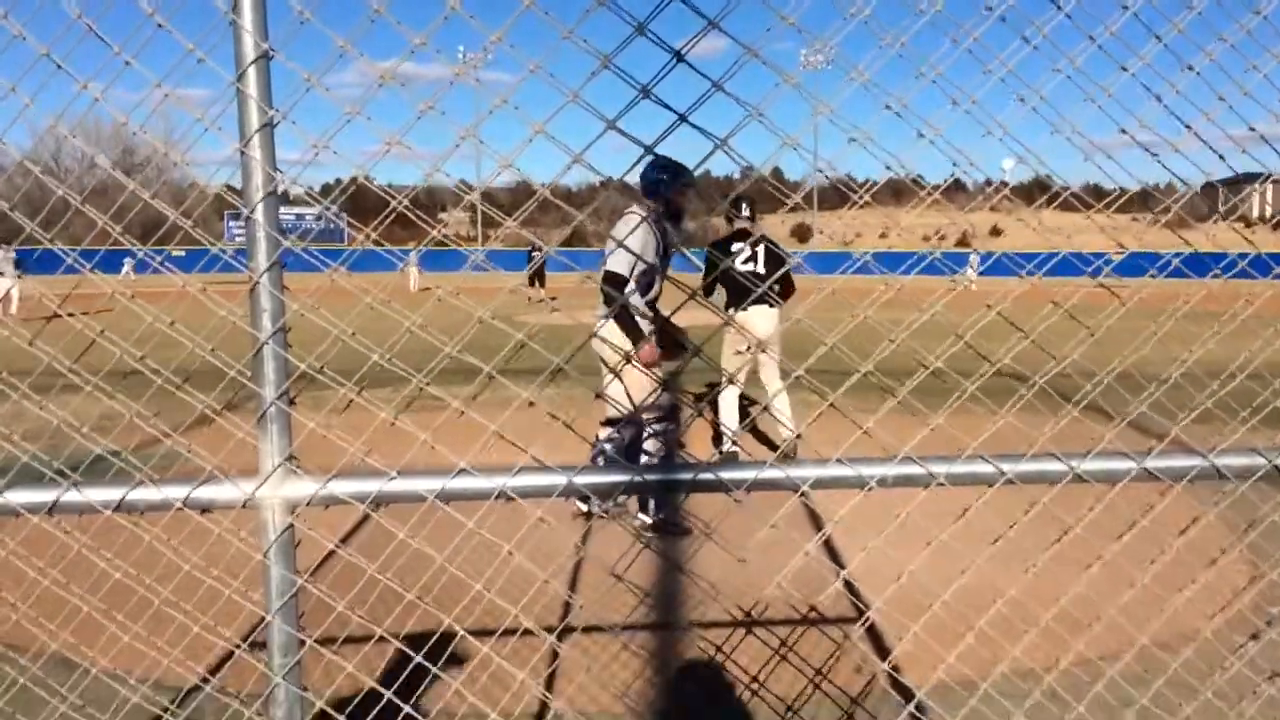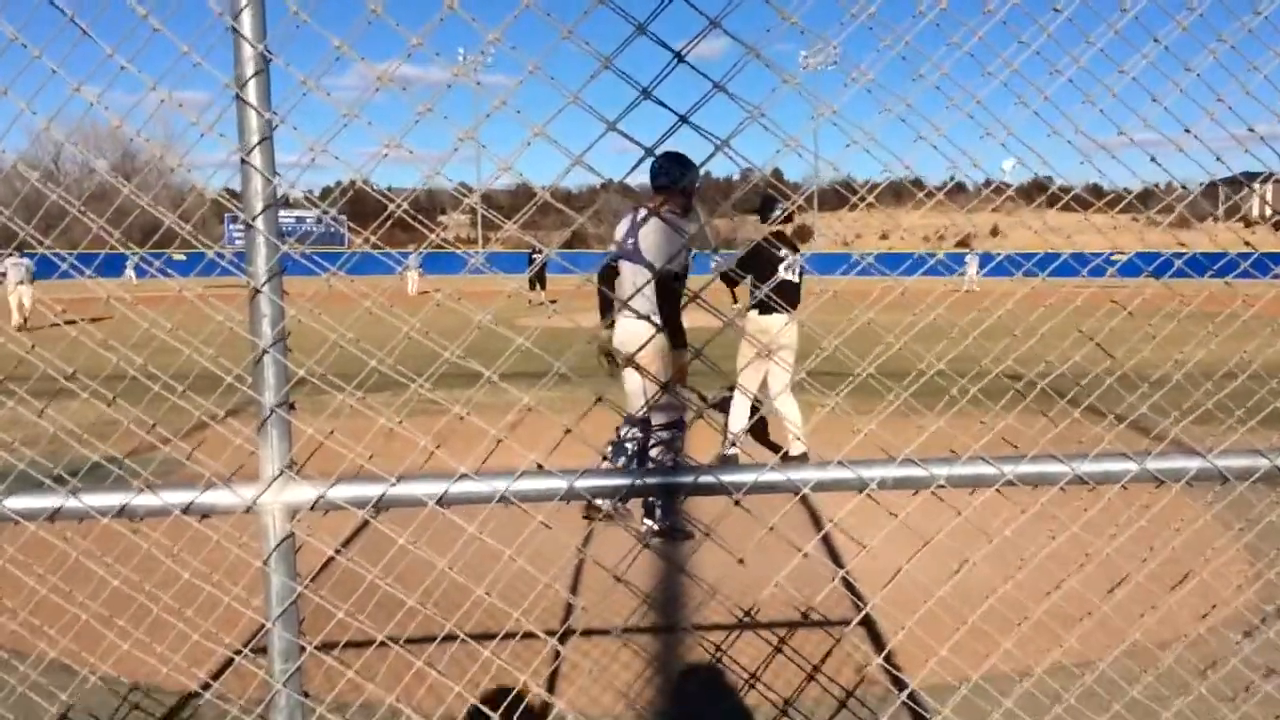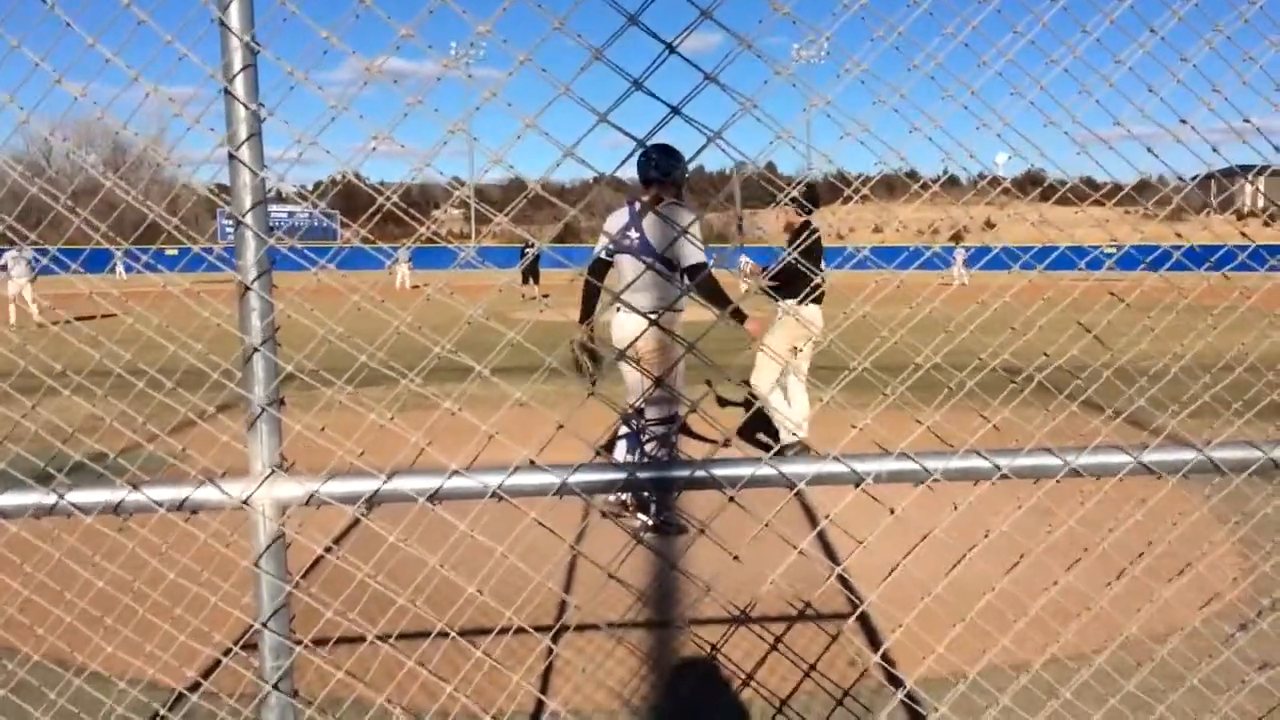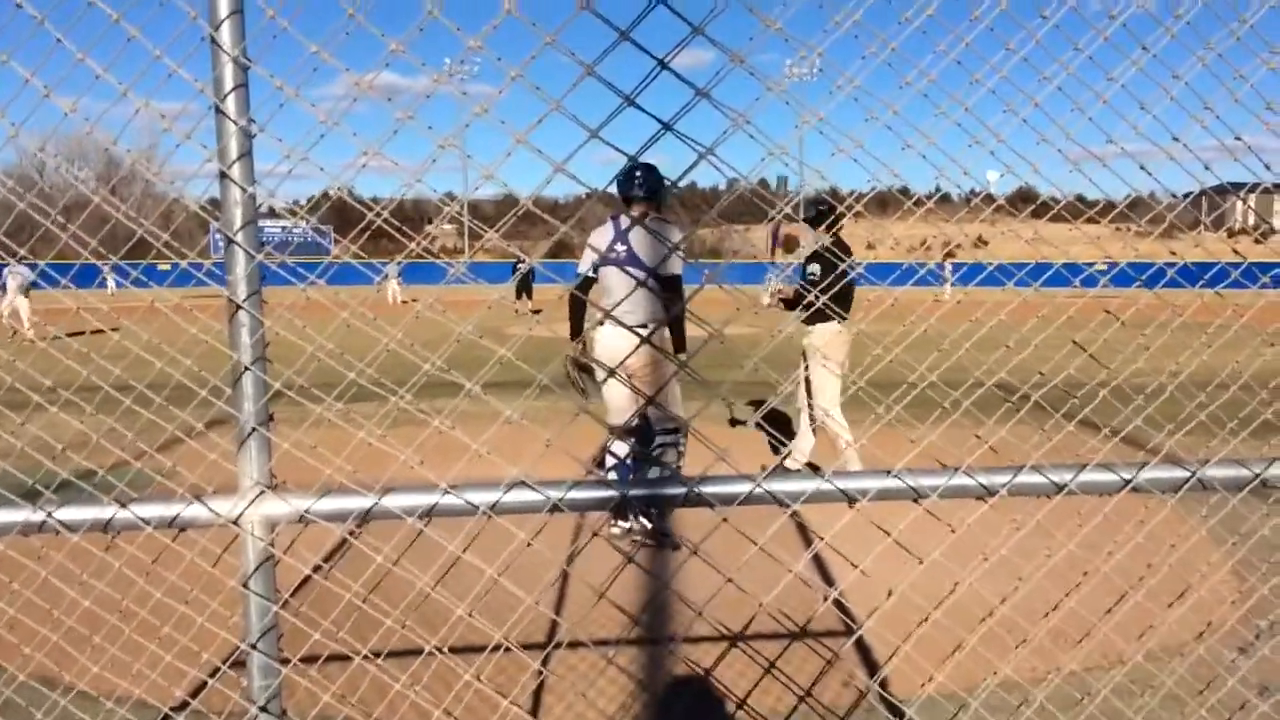
dt=0.4s
person 1, frame 1
left shoulder: (654, 226)
right shoulder: (637, 226)
right elbow: (611, 289)
left wrist: (661, 325)
right wrist: (640, 341)
left hip: (621, 333)
right hip: (625, 334)
left knee: (620, 416)
right knee: (660, 415)
left ankle: (594, 496)
right ankle: (653, 509)
person 1, frame 2
left shoulder: (632, 219)
right shoulder: (675, 225)
left elbow: (605, 276)
right elbow: (667, 291)
left wrist: (607, 325)
right wrist: (678, 348)
left hip: (626, 327)
right hip: (653, 333)
left knee: (638, 417)
right knee: (667, 423)
left ankle: (606, 494)
right ankle: (659, 514)
person 1, frame 3
left shoulder: (619, 218)
right shoulder: (679, 217)
left elbow: (594, 275)
right elbow: (700, 279)
left wrist: (585, 324)
right wrist: (742, 318)
left hip: (623, 323)
right hip: (657, 328)
left knee: (637, 410)
right knee: (661, 418)
left ankle: (625, 489)
right ankle: (653, 509)
person 1, frame 4
left shoulder: (601, 234)
right shoulder: (666, 232)
left elbow: (578, 291)
right elbow: (672, 297)
left wrist: (576, 339)
right wrist: (680, 350)
left hip: (607, 340)
right hip: (648, 342)
left knee: (621, 430)
right knee: (669, 428)
left ankle: (622, 515)
right ankle: (649, 513)
person 2, frame 1
left shoulder: (719, 247)
right shoulder: (771, 246)
left elbow: (707, 290)
right elbow: (788, 288)
left wrist: (721, 276)
left hip: (741, 318)
right hip: (770, 317)
left knee: (730, 385)
right knee: (773, 381)
left ankle: (730, 447)
right ankle: (789, 437)
person 2, frame 2
left shoulder: (759, 245)
right shoulder: (794, 250)
left elbow: (731, 279)
left wrist: (722, 269)
left hip: (761, 322)
right hip: (788, 324)
left knee: (744, 389)
right knee: (781, 389)
left ankle: (731, 450)
right ankle: (797, 449)
person 2, frame 3
left shoulder: (802, 234)
right shoulder: (810, 234)
left elbow: (787, 272)
left wrist: (759, 273)
right wrist: (762, 285)
left hip: (795, 312)
right hip: (810, 314)
left knee: (762, 380)
right knee: (795, 382)
left ankle: (793, 439)
right ankle: (793, 444)
person 2, frame 4
left shoulder: (837, 253)
right shoulder: (817, 253)
left elbow: (826, 296)
left wrist: (791, 294)
right wrist: (784, 298)
left hip: (828, 333)
right hip: (815, 333)
left knee: (826, 408)
right knee: (808, 403)
left ankle: (852, 469)
right ankle: (794, 462)
